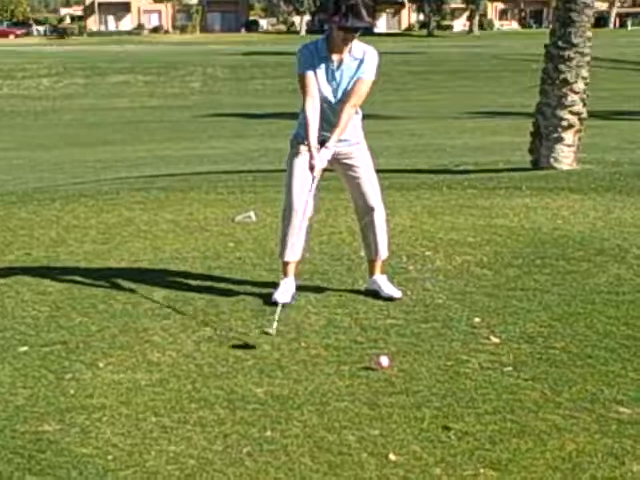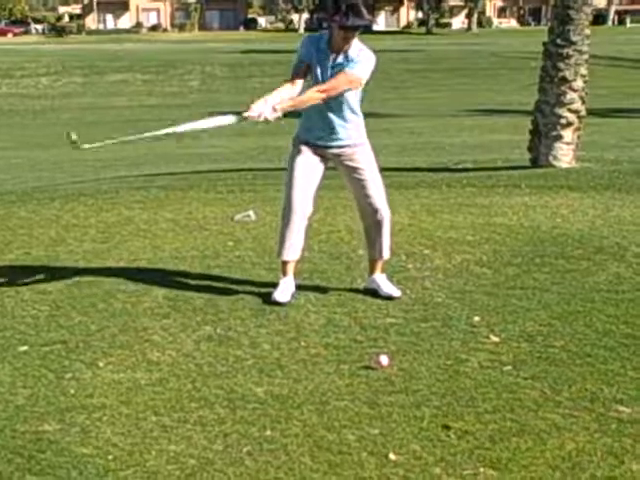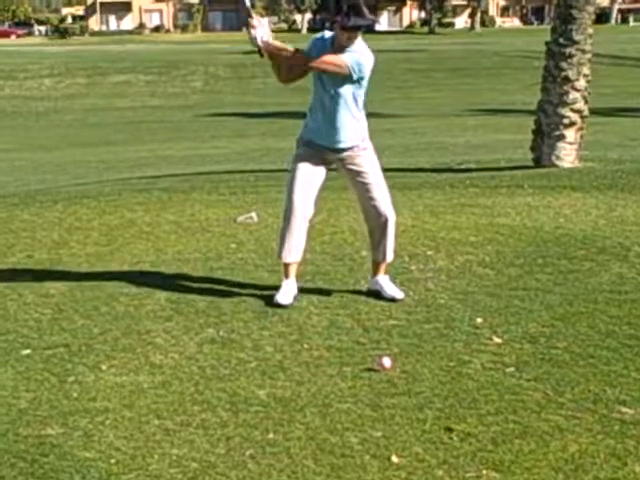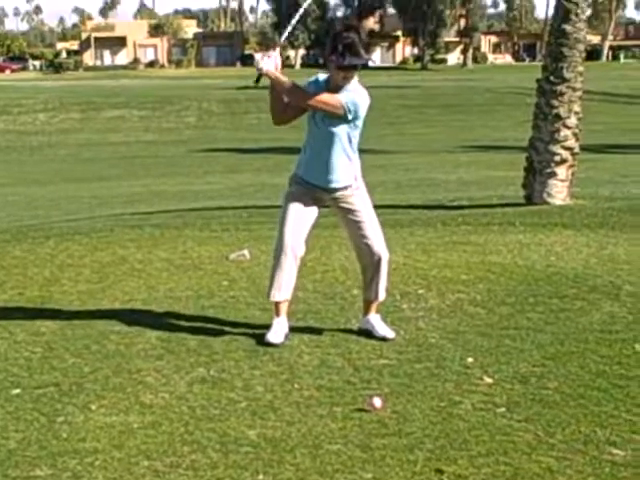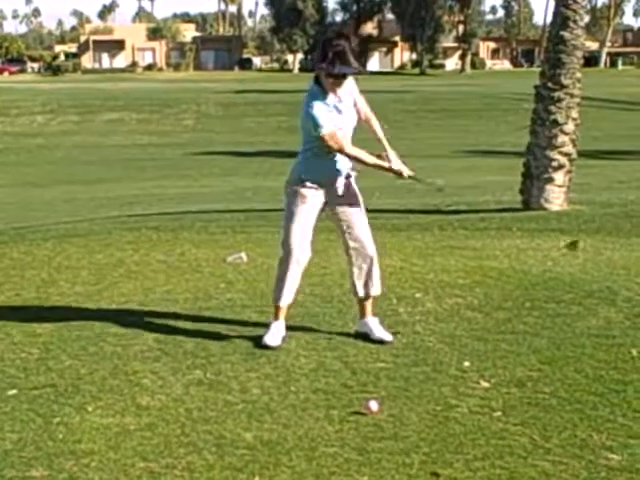
dt=0.4s
person 1, frame 1
left shoulder: (368, 56)
right shoulder: (308, 53)
left elbow: (351, 104)
right elbow: (310, 100)
left wrist: (331, 146)
right wrist: (313, 147)
left hip: (349, 142)
right hip: (309, 140)
left knee: (372, 207)
right knee: (297, 208)
left ankle: (376, 277)
right ankle: (288, 280)
person 1, frame 2
left shoulder: (364, 58)
right shoulder: (311, 43)
left elbow: (323, 92)
right elbow: (295, 84)
left wrist: (276, 109)
right wrist: (264, 102)
left hip: (351, 142)
right hip: (310, 141)
left knee: (377, 208)
right knee: (296, 207)
left ankle: (376, 276)
right ankle: (287, 279)
person 1, frame 3
left shoulder: (362, 58)
right shoulder: (322, 41)
left elbow: (308, 62)
right elbow: (288, 75)
left wrist: (268, 43)
right wrist: (268, 42)
left hip: (354, 146)
right hip: (314, 143)
left knee: (382, 212)
right knee: (297, 209)
left ankle: (379, 278)
right ankle: (289, 281)
person 1, frame 4
left shoulder: (357, 98)
right shoulder: (318, 82)
left elbow: (304, 99)
right elbow: (280, 117)
left wrist: (273, 74)
right wrist: (273, 78)
left hip: (346, 186)
right hip: (307, 183)
left knee: (376, 252)
right knee: (288, 247)
left ankle: (370, 317)
right ankle: (280, 320)
person 1, frame 5
left shoulder: (344, 83)
right shoulder: (315, 108)
left elbow: (365, 116)
right elbow: (345, 149)
left wrist: (389, 150)
right wrist: (385, 166)
left hip: (342, 181)
right hip: (307, 184)
left knee: (364, 249)
right knee: (295, 252)
left ankle: (367, 319)
right ankle: (278, 323)
